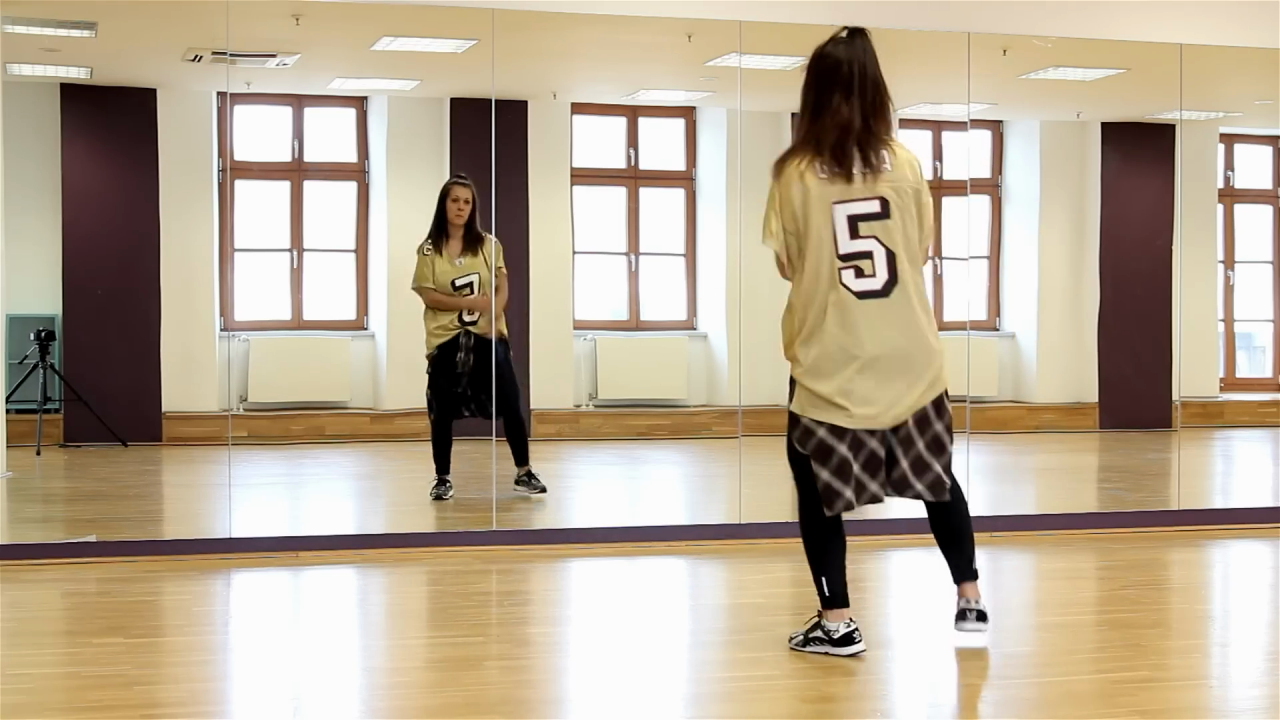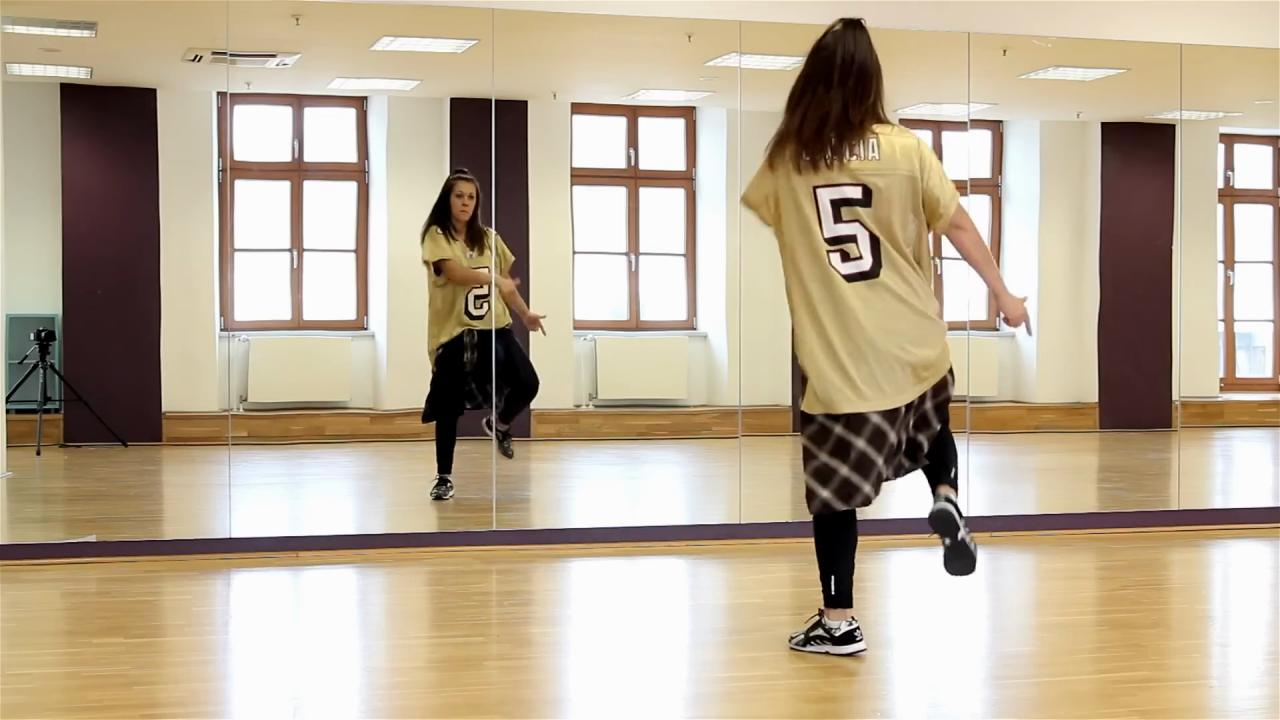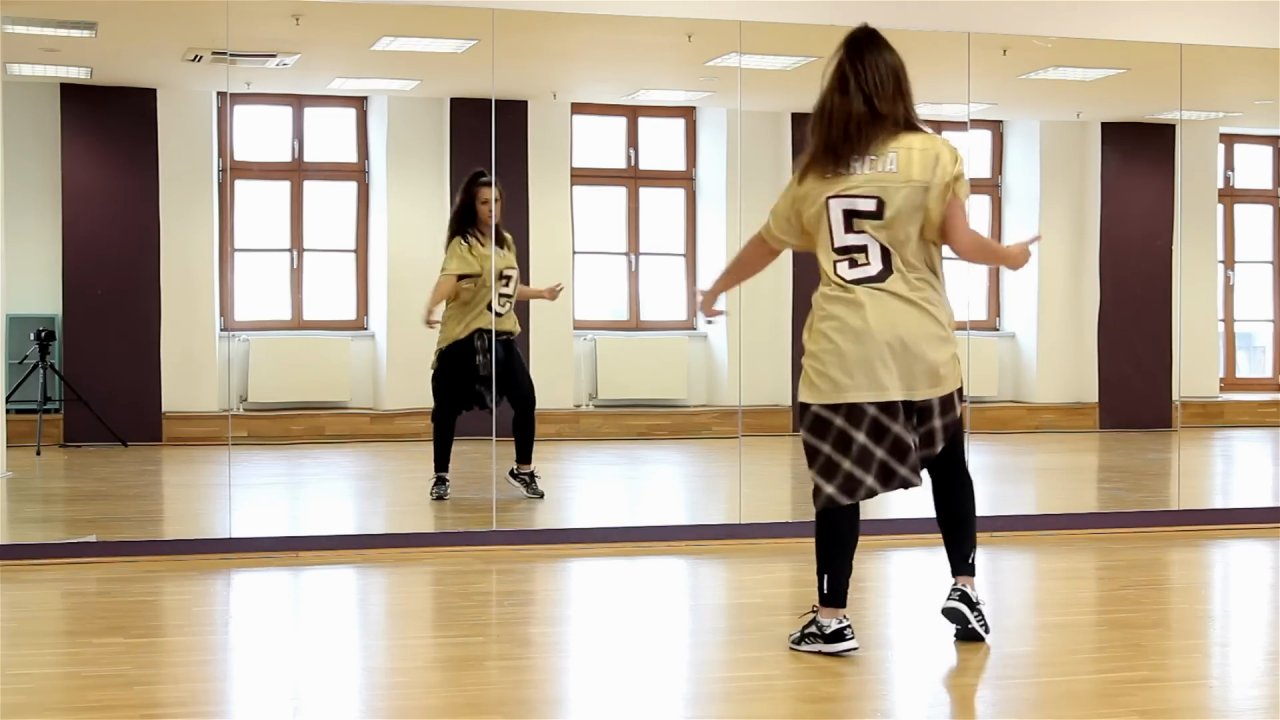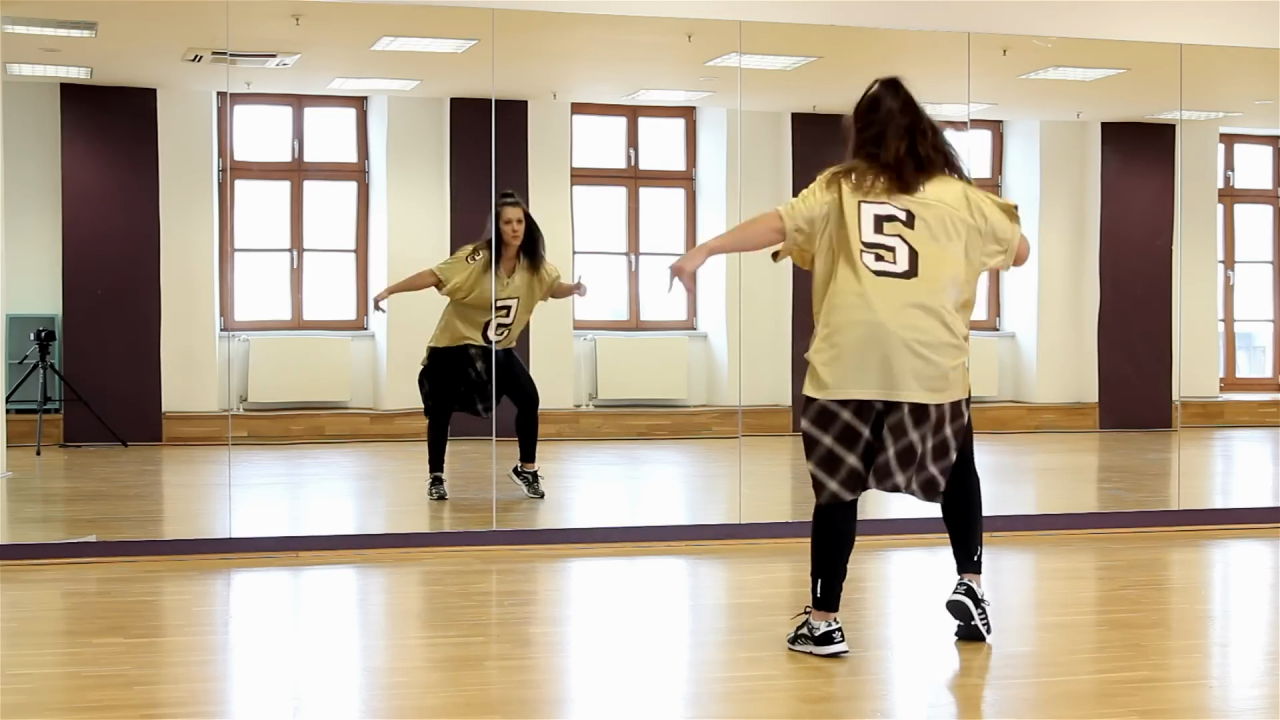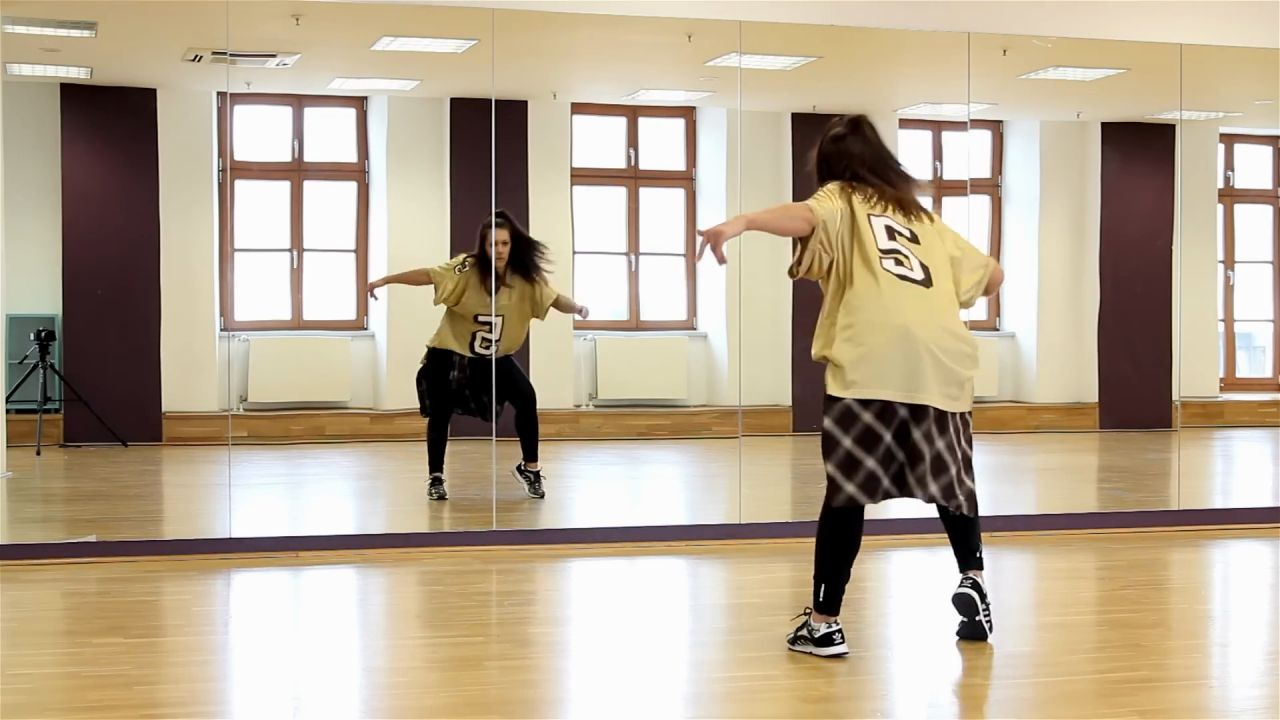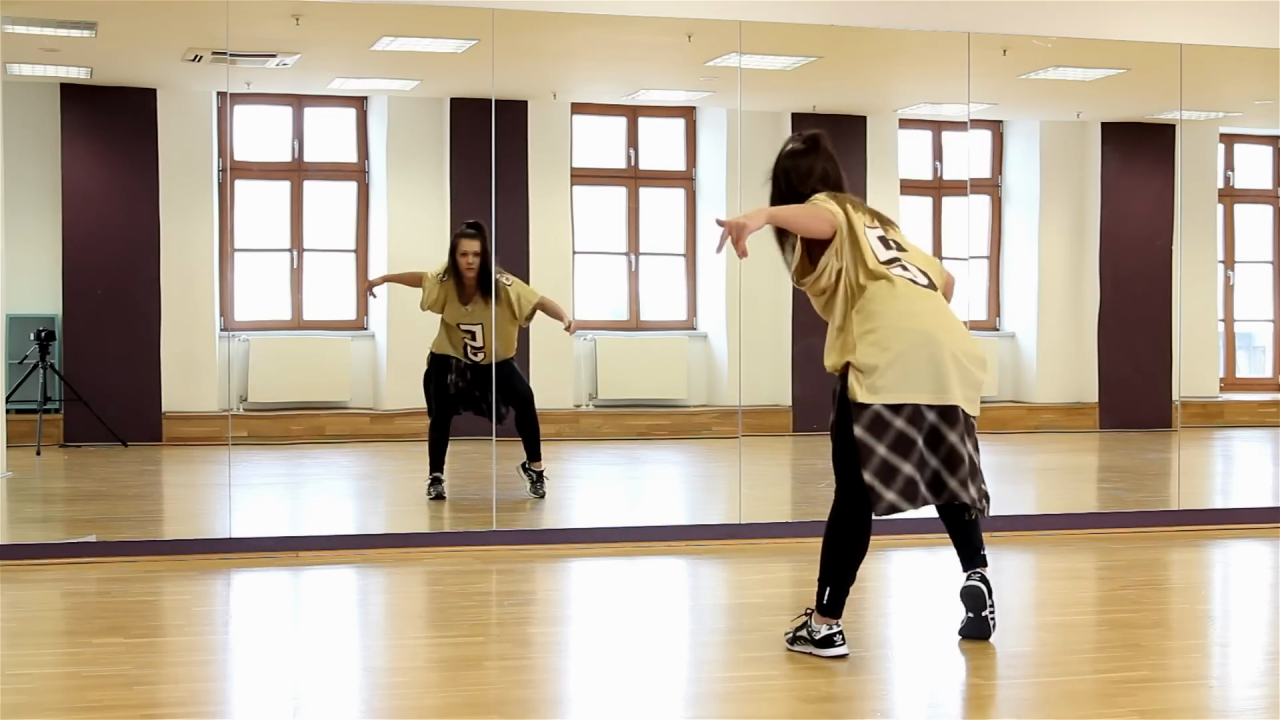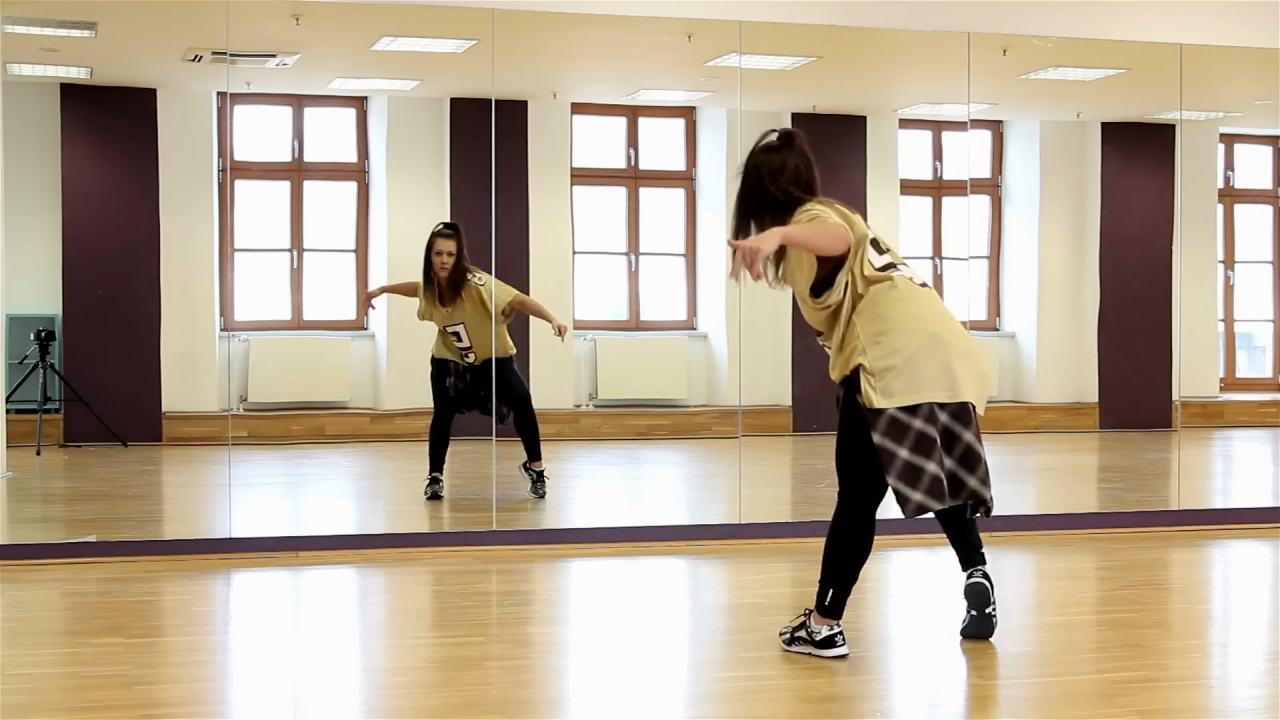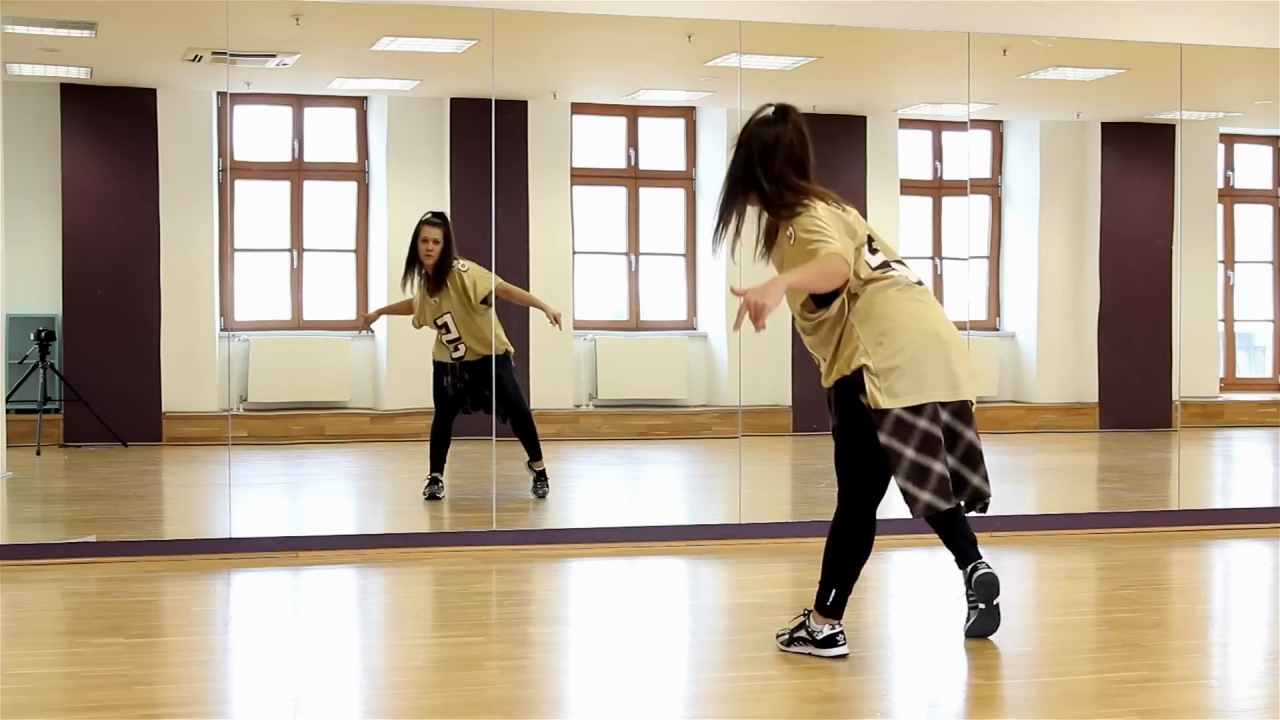
dt=0.2s
person 1, frame 1
left shoulder: (797, 170)
right shoulder: (903, 164)
left elbow: (790, 265)
left hip: (833, 364)
right hip: (908, 357)
left knee: (816, 486)
right knee: (934, 473)
left ankle: (837, 621)
right ankle: (970, 599)
person 1, frame 2
left shoulder: (785, 159)
right shoulder: (903, 147)
left elbow: (759, 206)
right elbow: (957, 225)
right wrist: (1001, 292)
left hip: (835, 351)
right hip: (912, 342)
left knee: (834, 482)
right knee: (931, 436)
left ankle: (838, 621)
right ankle: (947, 501)
person 1, frame 3
left shoulder: (817, 168)
right shoulder: (928, 152)
left elbow: (768, 243)
right elbow: (956, 237)
left wrist: (716, 288)
right wrist: (1007, 256)
left hip: (841, 351)
right hip: (919, 347)
left knee: (836, 484)
right knee: (948, 464)
left ankle: (831, 619)
right ankle: (964, 587)
person 1, frame 4
left shoulder: (840, 184)
right shoulder: (954, 191)
left elbow: (777, 225)
right elbow: (1019, 250)
left wrist: (701, 250)
right wrist: (1005, 239)
left hip: (851, 352)
right hip: (930, 353)
left knee: (837, 486)
right knee: (958, 471)
left ankle: (823, 621)
right ankle: (969, 583)
person 1, frame 5
left shoulder: (840, 200)
right shoulder: (926, 220)
left elbow: (805, 218)
right elbow: (992, 278)
left wrist: (742, 220)
left hip: (874, 352)
right hip: (944, 355)
left knee: (847, 490)
right knee: (953, 477)
left ankle: (823, 623)
right ankle: (972, 579)
person 1, frame 6
left shoulder: (829, 212)
right shoulder: (876, 221)
left elbow: (820, 225)
right elbow: (944, 280)
left wrist: (765, 214)
left hip: (890, 357)
right hip: (951, 355)
left knee: (856, 492)
right knee: (952, 477)
left ankle: (824, 624)
right ankle: (977, 577)
person 1, frame 7
left shoulder: (809, 221)
right shoulder: (834, 216)
left elbow: (838, 238)
left wrist: (778, 234)
left hip: (896, 359)
right hip: (948, 351)
left knee: (859, 496)
right knee: (946, 478)
left ankle: (824, 625)
right ankle: (977, 574)
person 1, frame 8
left shoulder: (807, 220)
right shoulder: (826, 207)
left elbow: (836, 267)
left wrist: (778, 284)
left hip: (893, 357)
right hip: (934, 348)
left knee: (859, 496)
right knee: (928, 479)
left ankle: (823, 625)
right ankle: (975, 570)
person 2, frame 1
left shoulder: (487, 243)
right shoulder: (429, 250)
left elbow: (502, 286)
right elbow: (427, 295)
left wrist: (494, 311)
right wrist: (469, 302)
left hip: (489, 337)
right hip: (448, 341)
left knee: (510, 404)
right knee: (442, 411)
left ankle: (524, 473)
right ankle: (443, 479)
person 2, frame 2
left shoulder: (488, 238)
right shoulder: (435, 236)
left elbow: (506, 281)
right elbow: (453, 271)
left wrist: (526, 314)
right wrist: (494, 279)
left hip: (495, 329)
right hip: (454, 336)
left knee: (528, 383)
right knee: (448, 408)
left ankle: (499, 424)
right ankle: (443, 478)
person 2, frame 3
left shoulder: (505, 241)
right shoulder: (462, 244)
right elbow: (449, 279)
left wrist: (541, 293)
right wrist: (432, 306)
left hip: (502, 336)
right hip: (465, 337)
left knee: (526, 400)
right knee: (449, 407)
left ankle: (523, 470)
right ankle: (441, 477)
person 2, frame 4
left shoulder: (533, 262)
right shoulder: (476, 257)
left elbow: (552, 287)
right elbow: (433, 276)
left wrist: (573, 289)
right wrist: (388, 291)
left hip: (499, 348)
right hip: (456, 345)
left knee: (529, 399)
right knee: (441, 409)
left ankle: (527, 469)
right ankle: (436, 477)
person 2, frame 5
left shoulder: (527, 277)
right shoulder: (466, 268)
left elbow: (554, 300)
right elbow: (427, 275)
left wrist: (575, 308)
right wrist: (384, 280)
left hip: (496, 355)
right hip: (450, 350)
left knee: (526, 400)
right knee: (440, 411)
left ankle: (530, 469)
right ankle: (436, 477)
person 2, frame 6
left shoulder: (502, 284)
right shoulder: (446, 279)
left elbow: (540, 302)
right elbow: (421, 279)
left wrist: (564, 317)
right wrist: (383, 279)
left hip: (496, 358)
right hip: (450, 356)
left knee: (524, 400)
right knee: (442, 412)
left ankle: (534, 468)
right ankle: (436, 477)
person 2, frame 7
left shoulder: (477, 283)
right shoulder: (432, 285)
left elbow: (518, 300)
left wrist: (553, 320)
right wrist: (381, 289)
left hip: (493, 357)
right hip: (450, 359)
left knee: (521, 401)
right knee: (443, 413)
left ankle: (535, 467)
right ankle: (435, 477)
person 2, frame 8
left shoulder: (461, 272)
right shoulder: (423, 281)
left elbow: (503, 289)
right elbow: (415, 306)
left wrist: (545, 308)
right wrist: (379, 312)
left hip: (489, 353)
right hip: (449, 359)
left knee: (516, 405)
right knee: (443, 413)
left ankle: (538, 467)
right ankle: (435, 478)
